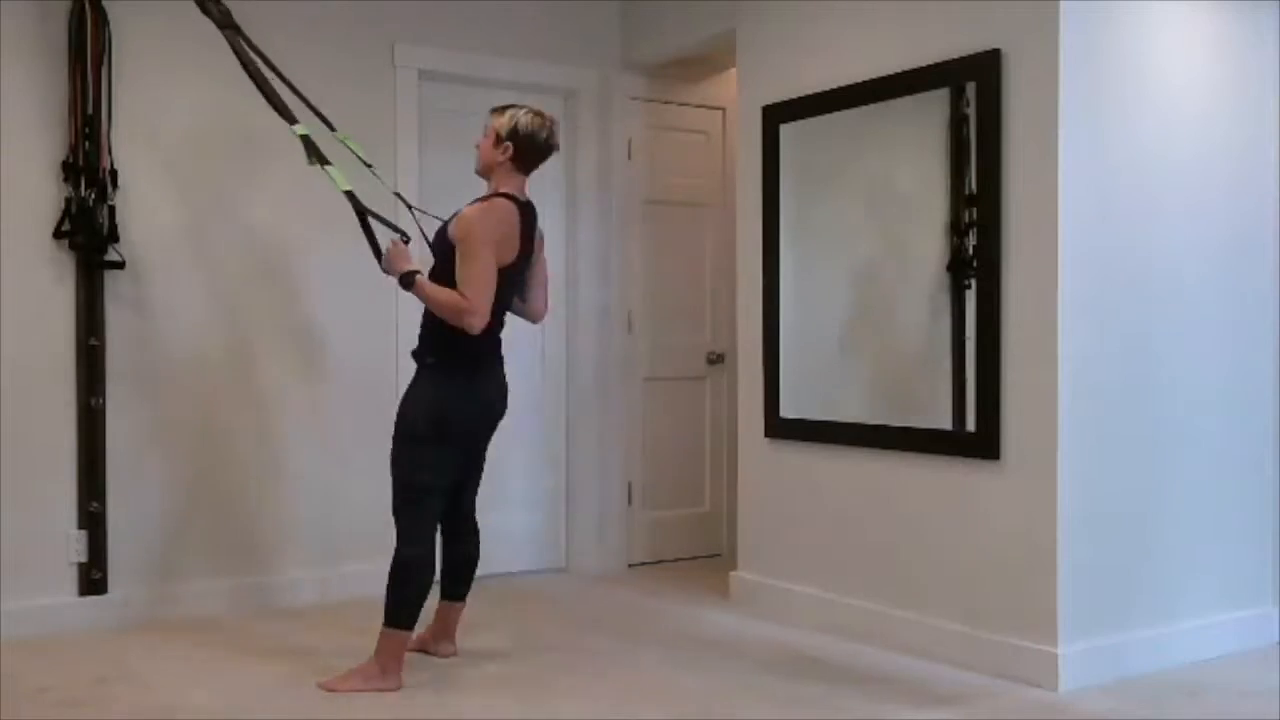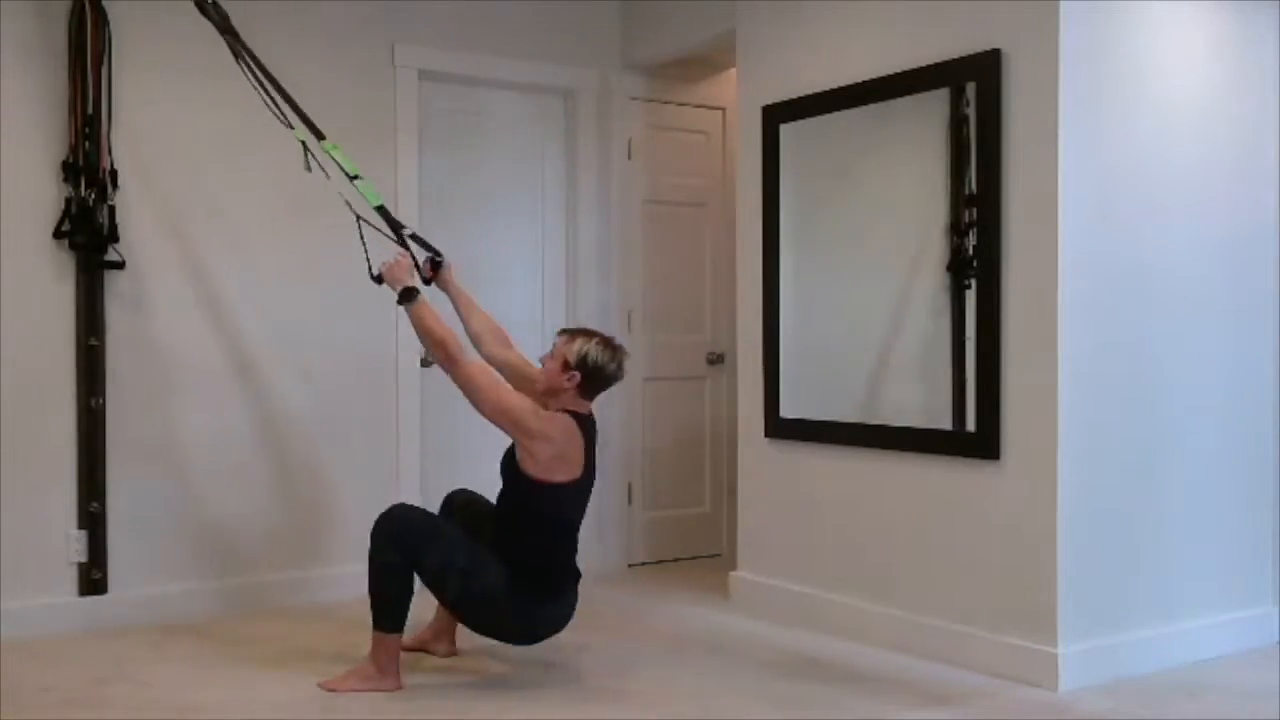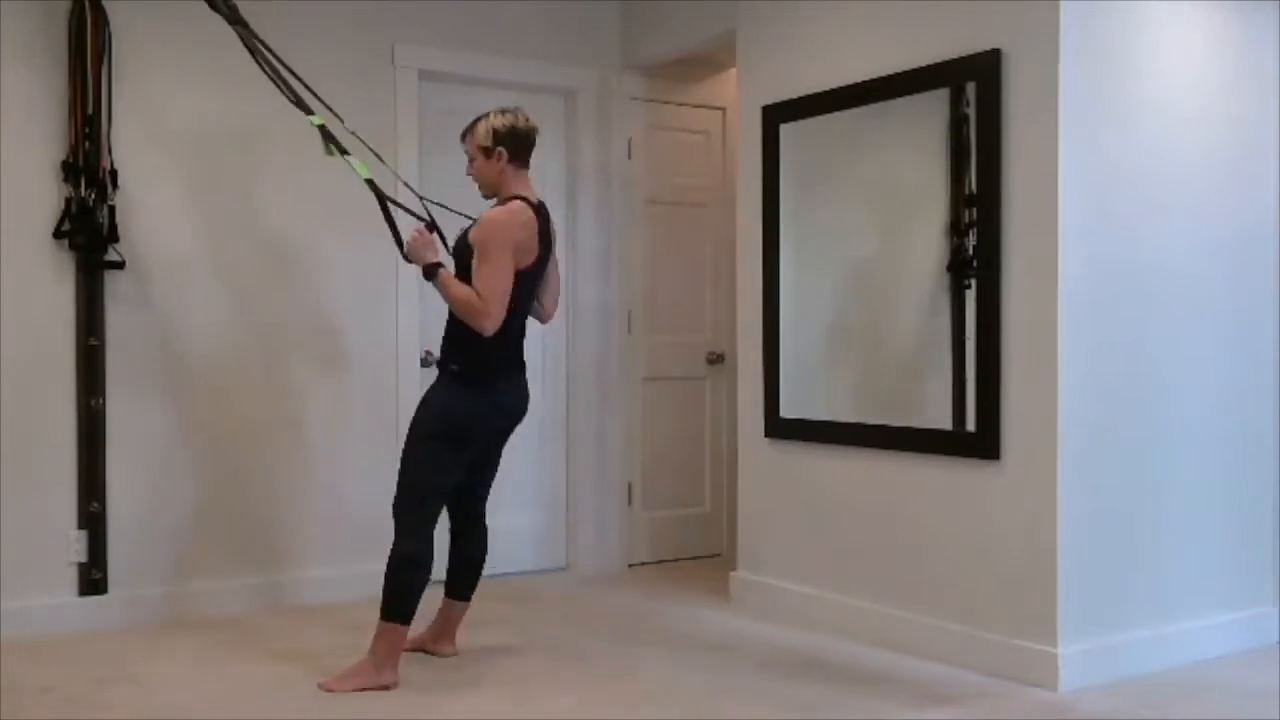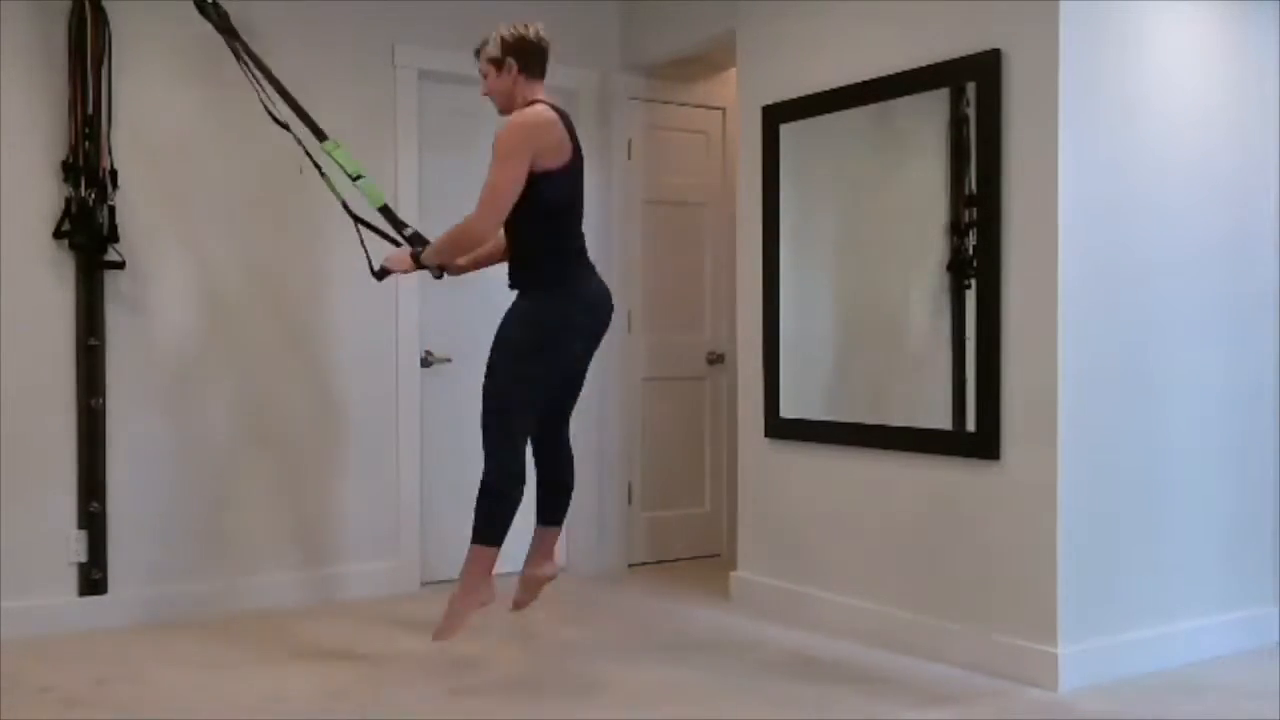
dt=1s
person 1, frame 1
left shoulder: (484, 216)
right shoulder: (526, 219)
left elbow: (473, 315)
right elbow: (535, 308)
left wrist: (409, 275)
left hip: (449, 387)
right hip: (482, 386)
left knee: (417, 518)
right knee: (455, 509)
left ankle: (385, 666)
right ankle: (442, 633)
person 1, frame 2
left shoulder: (547, 431)
right shoulder: (565, 412)
left elbow: (455, 360)
right elbow: (497, 351)
left wrist: (407, 290)
right wrist: (449, 286)
left hip: (525, 602)
right hip: (548, 593)
left knee: (396, 526)
right knee: (460, 506)
left ankle: (381, 668)
right ankle: (441, 634)
person 1, frame 3
left shoulder: (502, 221)
right shoulder: (539, 219)
left elbow: (486, 319)
right elbow: (545, 308)
left wrist: (433, 265)
left hip: (467, 391)
right hip: (504, 391)
left knee: (414, 516)
right knee: (467, 510)
left ankle: (381, 661)
right ankle: (443, 633)
person 1, frame 4
left shoulder: (526, 126)
right shoulder: (552, 125)
left elbow: (484, 222)
left wrist: (422, 258)
right wrist: (450, 263)
left hip: (555, 307)
right hip: (584, 302)
left knee: (504, 441)
right knee: (547, 431)
left ankle: (477, 580)
right ankle: (543, 554)
